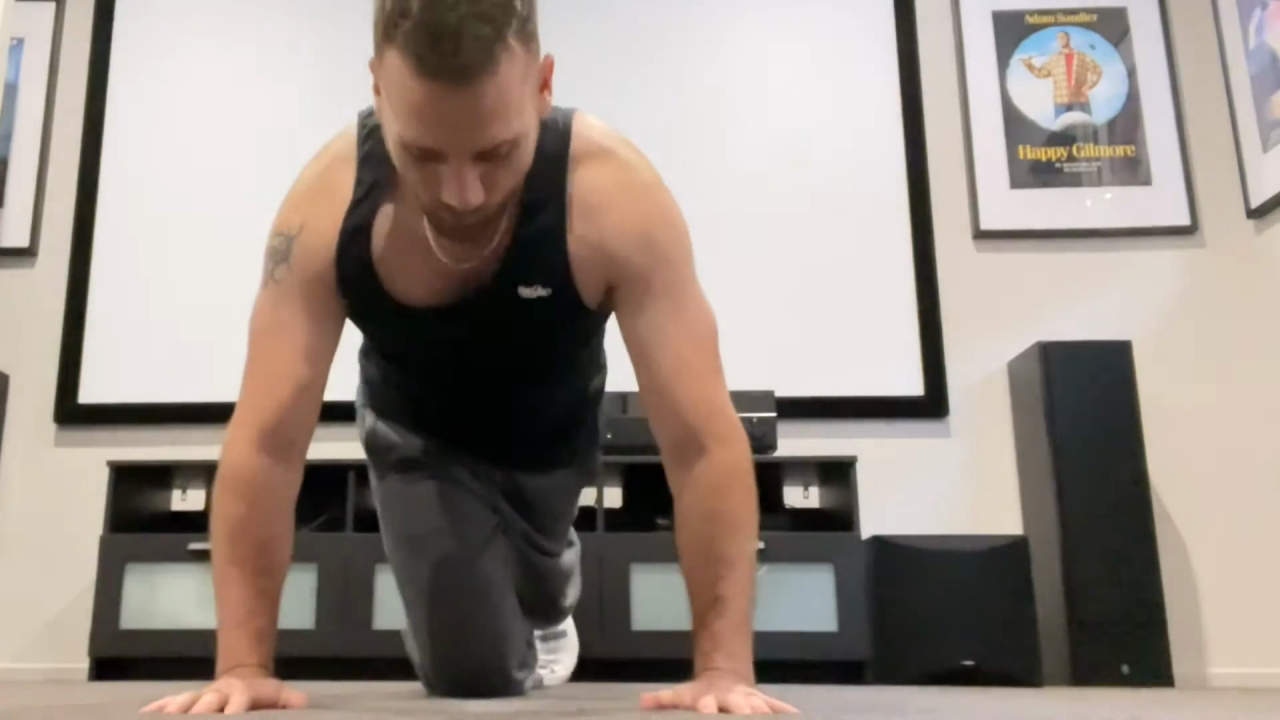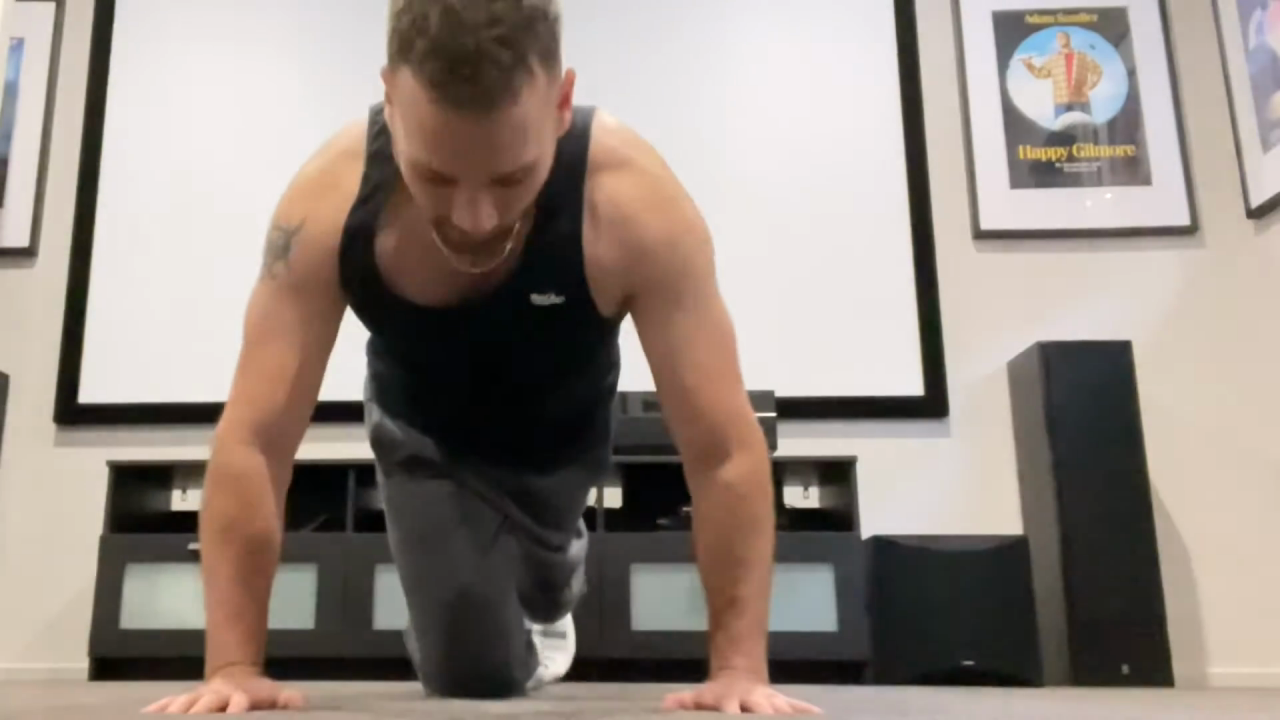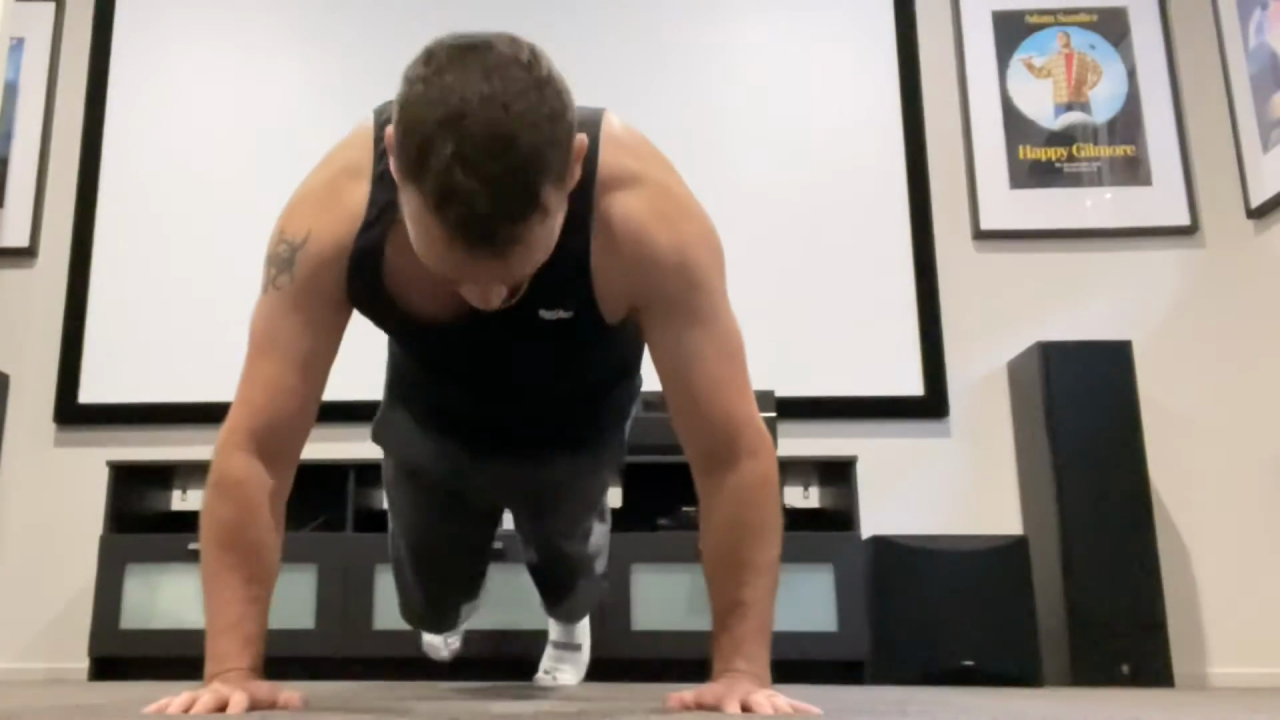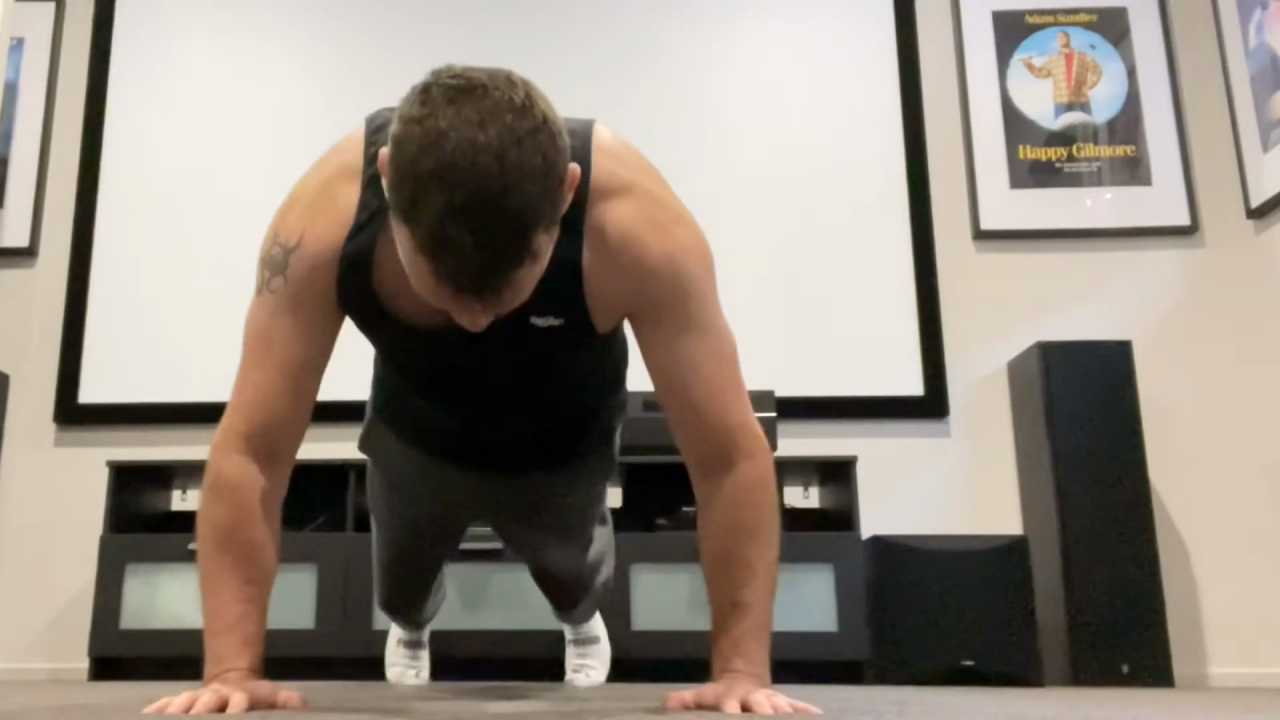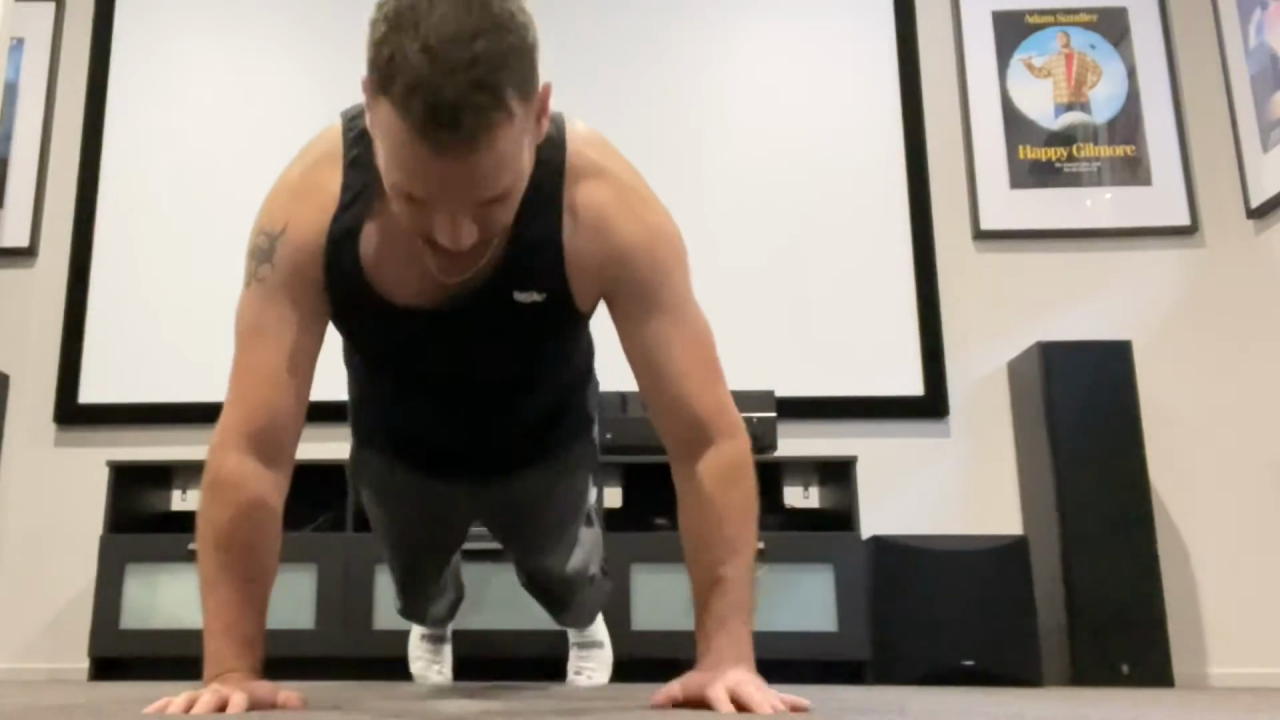
dt=0.5s
person 1, frame 1
left shoulder: (615, 194)
right shoulder: (328, 201)
left elbow: (703, 442)
right elbow: (264, 445)
left hip: (554, 430)
right hip: (415, 432)
left knee: (539, 578)
left ankle: (548, 617)
right ankle: (521, 652)
person 1, frame 2
left shoulder: (634, 201)
right shoulder: (329, 197)
left elbow: (724, 450)
right elbow: (252, 443)
left hip: (562, 434)
right hip: (422, 434)
left knee: (546, 566)
left ankle: (548, 618)
right ankle: (522, 661)
person 1, frame 3
left shoulder: (643, 211)
right shoulder: (337, 208)
left elbow: (733, 453)
right elbow: (255, 449)
left hip: (579, 421)
right hip: (430, 417)
left knee: (567, 548)
right knee: (433, 602)
left ankle: (569, 624)
right ankle: (448, 608)
person 1, frame 4
left shoulder: (633, 222)
right shoulder: (328, 213)
left elbow: (731, 457)
right elbow: (249, 451)
left hip: (565, 439)
right hip: (413, 431)
left knee: (571, 565)
right knee: (404, 578)
left ankle: (582, 621)
right ankle: (410, 623)
person 1, frame 5
left shoulder: (606, 205)
right shoulder: (310, 201)
left elbow: (710, 440)
right elbow: (249, 452)
left wrist: (726, 652)
left hip: (543, 444)
right hip: (396, 446)
left knee: (560, 573)
right knee: (418, 579)
left ankle: (585, 623)
right ankle: (433, 624)
